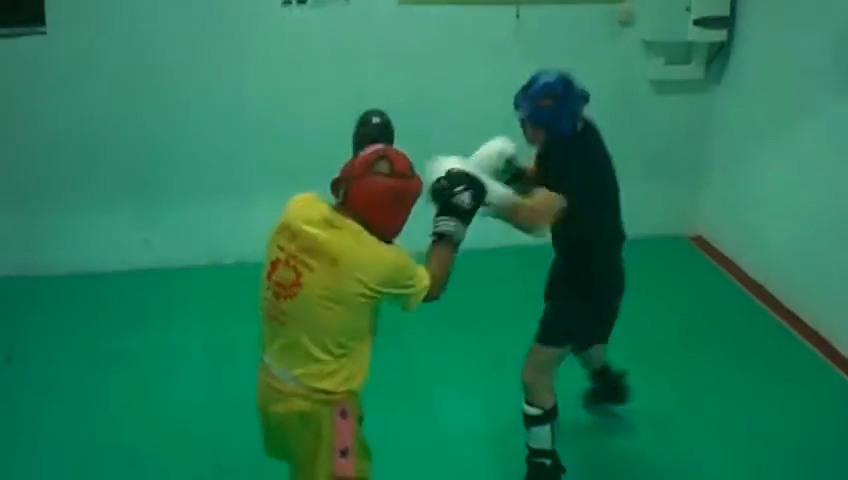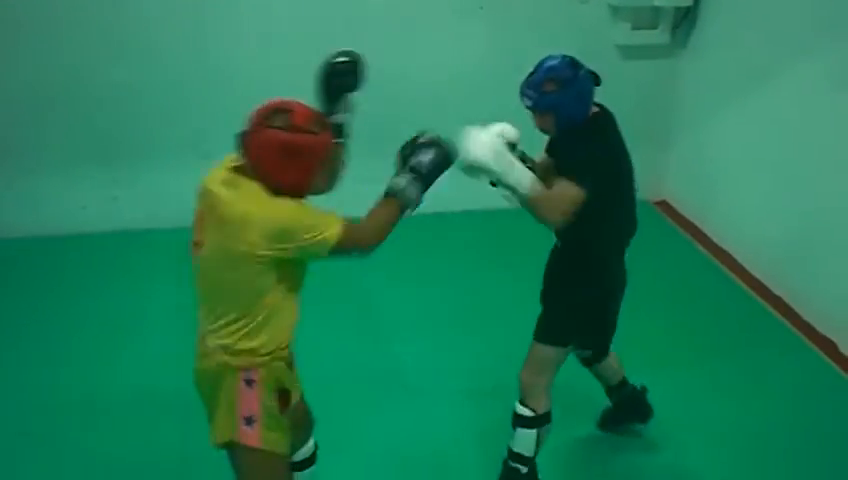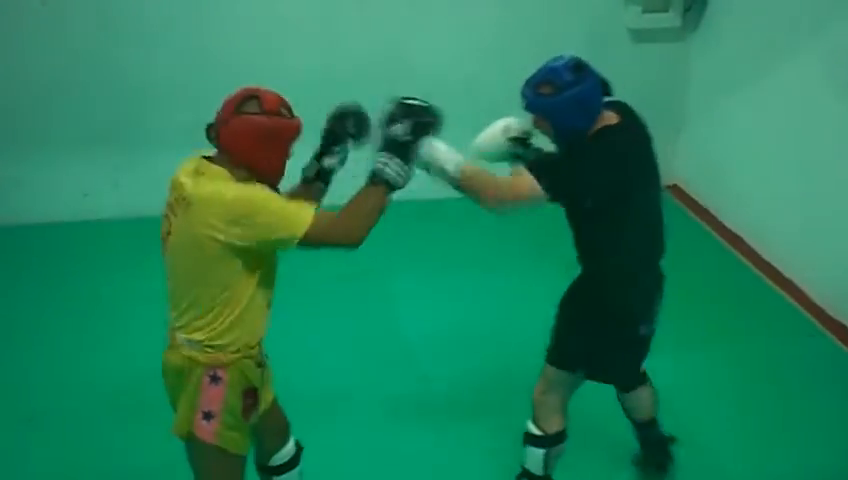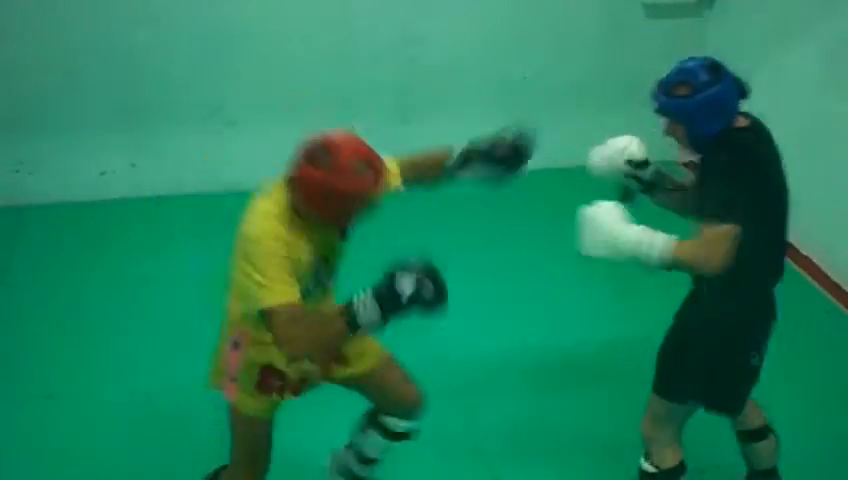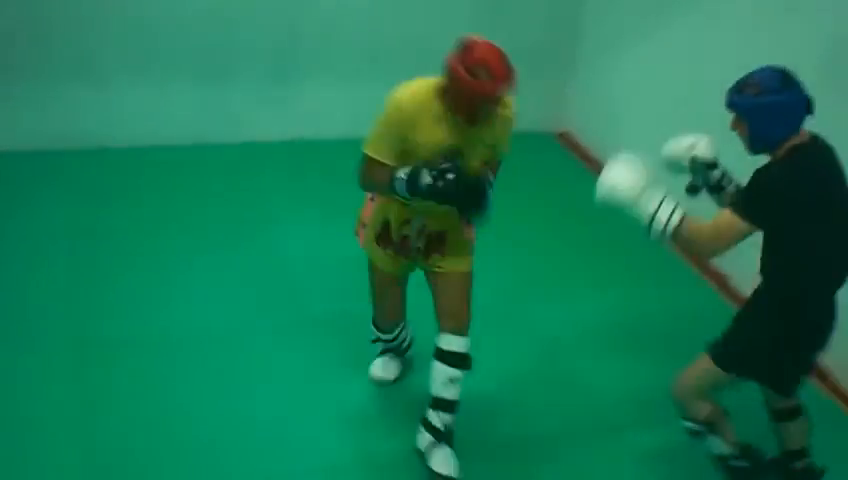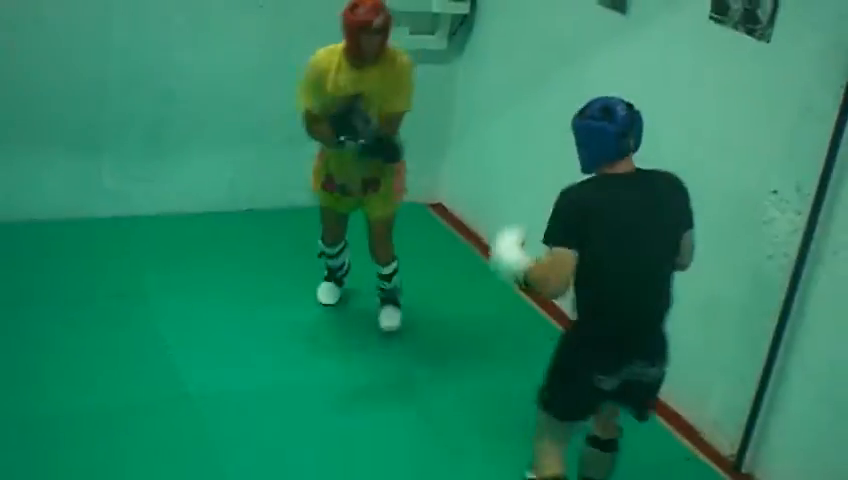
dt=0.7s
person 1, frame 1
left shoulder: (580, 156)
right shoulder: (567, 134)
left elbow: (535, 218)
right elbow: (538, 178)
left wrist: (478, 185)
right wrist: (507, 166)
left hip: (591, 275)
right hip: (581, 261)
left knee: (535, 375)
right knee: (574, 334)
right ankle: (608, 382)
person 1, frame 2
left shoulder: (596, 142)
right shoulder: (578, 124)
left elbow: (555, 211)
right elbow: (546, 176)
left wrist: (506, 170)
right wrist: (510, 154)
left hip: (591, 269)
right hip: (579, 257)
left knee: (534, 377)
right knee: (585, 342)
right ankle: (629, 402)
person 1, frame 3
left shoulder: (594, 157)
right shoulder: (618, 118)
left elbow: (503, 190)
right elbow: (561, 178)
left wrist: (430, 152)
right wrist: (521, 152)
left hip: (611, 290)
right hip: (637, 277)
left knee: (549, 395)
right knee: (624, 365)
person 1, frame 4
left shoulder: (729, 159)
right shoulder: (742, 134)
left elbow: (711, 257)
right elbow: (694, 202)
left wrist: (630, 239)
right wrist: (645, 176)
left hip: (723, 311)
right hip: (745, 304)
left knee: (658, 428)
right knee: (735, 400)
person 1, frame 5
left shoulder: (781, 177)
right shoulder: (813, 154)
left elbow: (710, 241)
right elbow: (753, 213)
left wrist: (644, 198)
right wrist: (712, 174)
left hip: (786, 311)
right hip: (809, 307)
left knee: (689, 392)
right knee: (778, 380)
person 1, frame 6
left shoulder: (579, 200)
right shoulder: (672, 188)
left elbow: (553, 284)
right elbow: (682, 259)
left wrist: (515, 262)
left hip: (594, 343)
right hip: (649, 343)
left knee: (550, 436)
right knee: (606, 414)
person 2, frame 1
left shoulder: (298, 208)
right shoulder: (377, 262)
right elbow: (431, 286)
left wrist: (365, 156)
right wrist: (452, 220)
left hip: (275, 386)
right hip: (318, 405)
person 2, frame 2
left shoulder: (230, 172)
right shoulder: (270, 218)
left elbow: (320, 181)
right elbow: (362, 238)
left wrist: (335, 105)
right wrist: (412, 178)
left hip: (257, 352)
right hip: (243, 369)
left knee: (299, 428)
person 2, frame 3
left shoulder: (196, 173)
right shoulder: (236, 202)
left elbow: (277, 218)
right elbow: (348, 232)
left wrist: (328, 154)
right wrist: (394, 157)
left hip: (235, 353)
right hip: (212, 369)
left knee: (274, 438)
person 2, frame 4
left shoulder: (330, 183)
right shoulder: (265, 233)
left elbow: (411, 169)
right elbow: (294, 338)
left wrist: (471, 158)
right wrist: (378, 306)
left hip: (324, 325)
right hip: (263, 341)
left knee: (406, 401)
person 2, frame 5
left shoulder: (501, 111)
right shoulder: (409, 103)
right elbow: (371, 175)
left wrist: (481, 185)
right wrist: (416, 182)
left hip: (449, 223)
right hip: (396, 216)
left knee: (456, 325)
right knee: (387, 314)
left ankle: (436, 432)
right ankle: (395, 345)
person 2, frame 6
left shoulder: (398, 64)
right shoulder: (322, 63)
left elbow: (391, 127)
right elbow: (312, 125)
left wrist: (366, 124)
right wrist: (357, 142)
left hip: (378, 167)
right hip: (335, 164)
left knee: (381, 244)
right knee: (332, 235)
left ankle: (389, 296)
right ankle: (335, 274)
